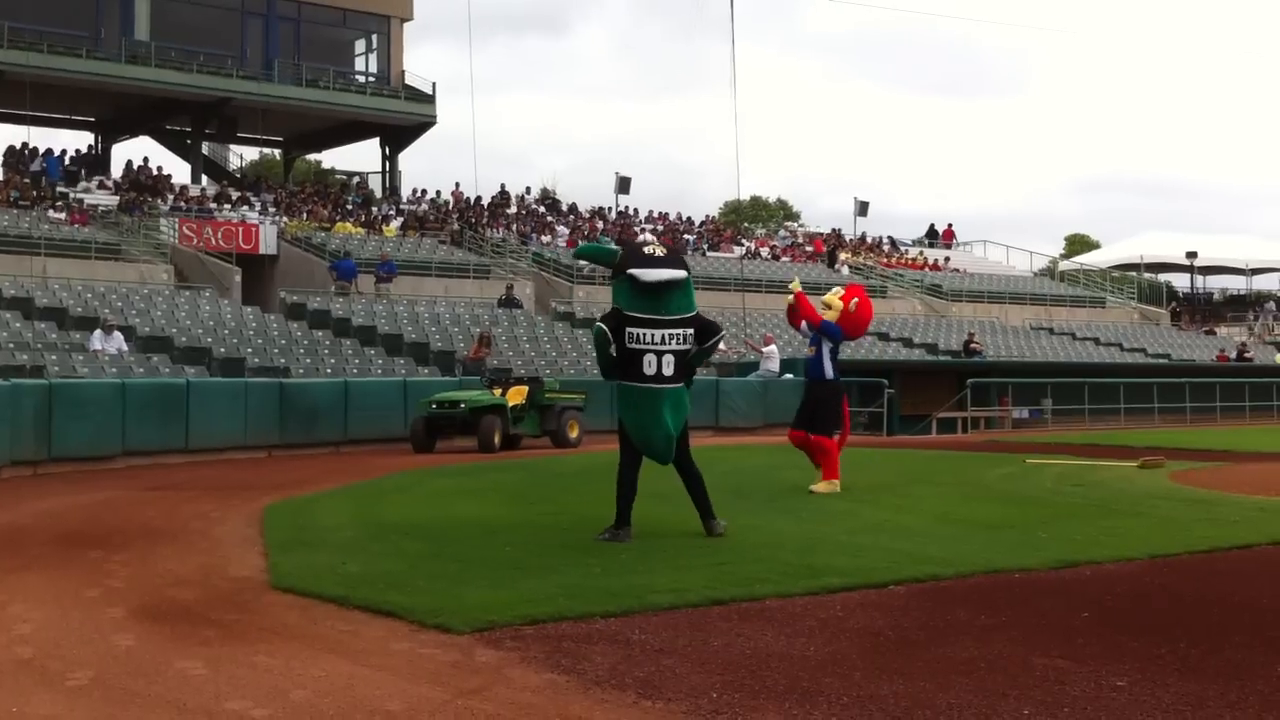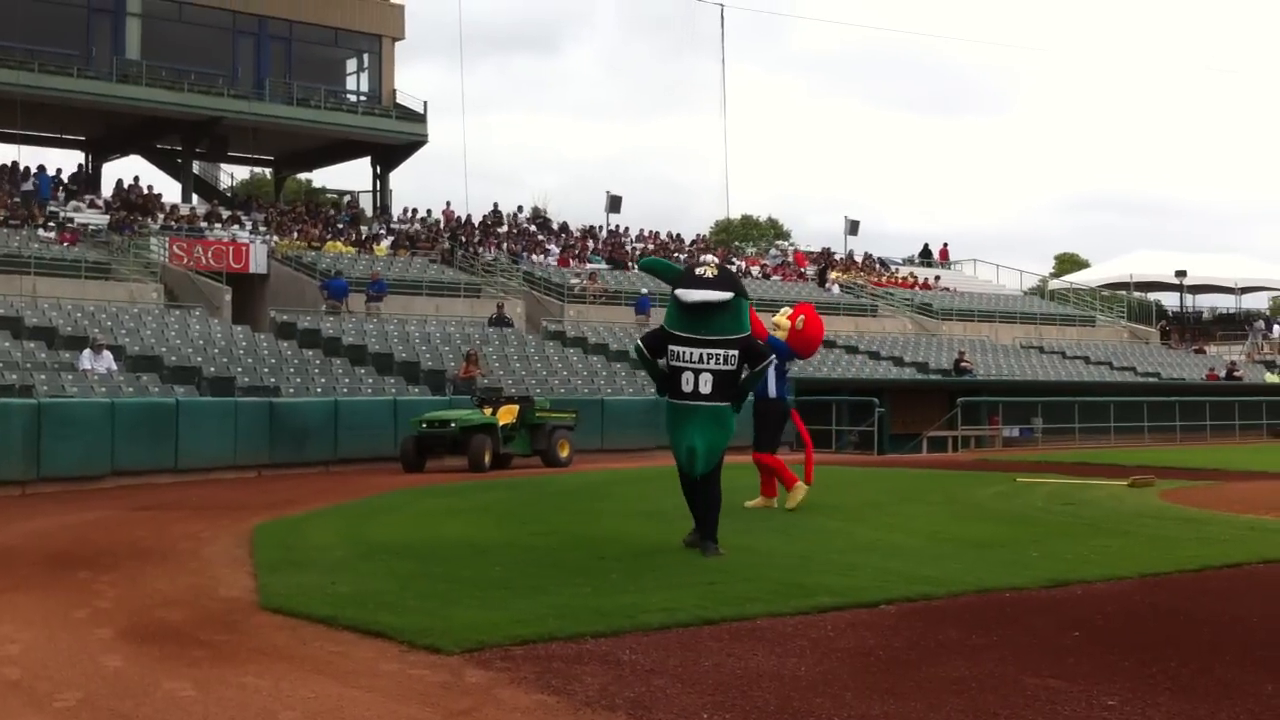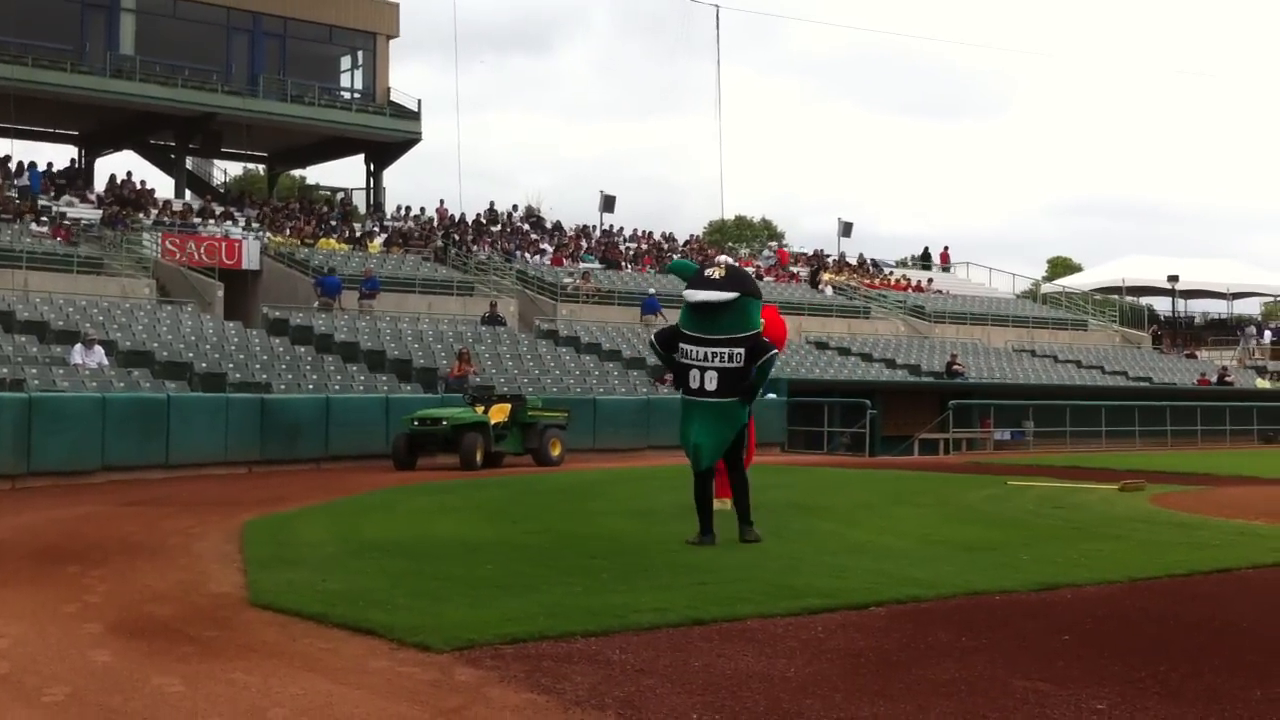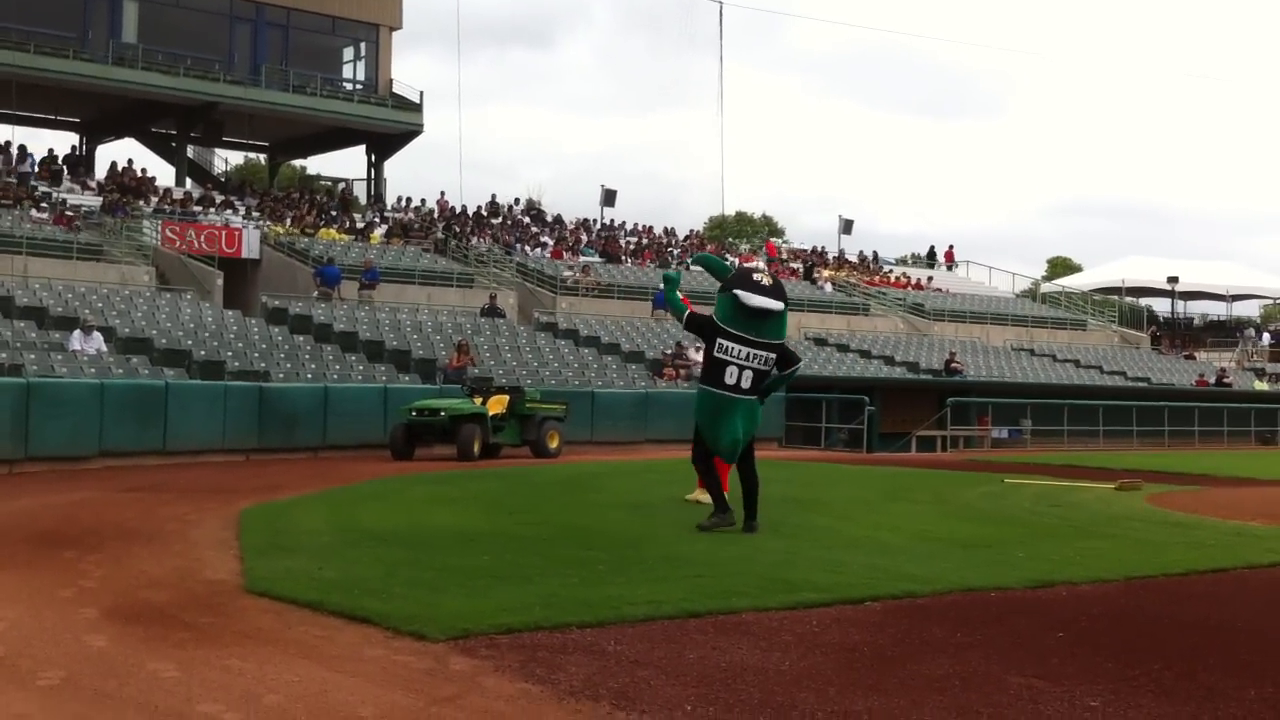
dt=0.5s
person 1, frame 1
left shoulder: (625, 313)
right shoulder: (686, 314)
left elbow: (601, 331)
right elbow: (715, 334)
left wrist: (608, 367)
right wrist: (691, 366)
left hip: (636, 398)
right hip: (674, 397)
left knee: (629, 463)
right knee: (683, 461)
left ankle: (622, 526)
right ankle: (710, 520)
person 1, frame 2
left shoulder: (673, 330)
right shoulder: (737, 336)
left elbow: (642, 348)
right elbow: (766, 358)
left wrist: (661, 381)
right wrist: (743, 390)
left hip: (681, 413)
right hip: (719, 415)
left knee: (688, 472)
right knee: (711, 477)
left ankle: (702, 529)
right ankle: (709, 540)
person 1, frame 3
left shoulder: (685, 330)
right shoulder: (746, 334)
left elbow: (656, 341)
right elbow: (769, 355)
left wrist: (676, 372)
right wrist: (752, 389)
left hip: (696, 409)
right hip: (732, 410)
left knee: (703, 468)
right knee: (736, 467)
left ankle: (706, 531)
right ankle: (746, 525)
person 1, frame 4
left shoulder: (716, 326)
right shoulder: (772, 339)
left elbow: (682, 313)
right elbow: (793, 365)
left wrist: (671, 286)
right wrist: (765, 388)
left hip: (715, 403)
right hip: (747, 406)
left knee: (702, 457)
right knee: (745, 462)
left ankle: (722, 510)
right ankle: (751, 519)
person 2, frame 1
left shoulder: (833, 332)
right shoulder: (816, 332)
left elbow: (812, 316)
right elbow: (797, 322)
left wrist: (798, 293)
right wrist: (793, 304)
left hip: (828, 389)
right hip: (812, 388)
left knee: (822, 436)
right knee: (797, 434)
left ankle: (831, 480)
right ankle: (825, 468)
person 2, frame 2
left shoulder: (782, 349)
right shoulder: (775, 350)
left elbow: (760, 333)
right elbow: (756, 337)
left wrist: (747, 310)
right wrist: (746, 316)
left hip: (774, 407)
right hip: (765, 406)
left knee: (764, 455)
right knee: (760, 455)
left ankle: (795, 485)
right ankle: (768, 496)
person 2, frame 3
left shoulder: (746, 355)
right shoulder: (739, 353)
left hip: (734, 409)
right hip: (727, 408)
left knee: (723, 454)
right knee: (721, 454)
left ankle: (723, 498)
right ankle: (723, 494)
person 2, frame 4
right shoulder: (714, 339)
right elbow: (693, 322)
right wrist: (681, 301)
left hip: (727, 402)
right hip: (710, 401)
left knee: (722, 447)
right knee: (702, 447)
left ankle: (719, 492)
right ankle: (704, 489)
